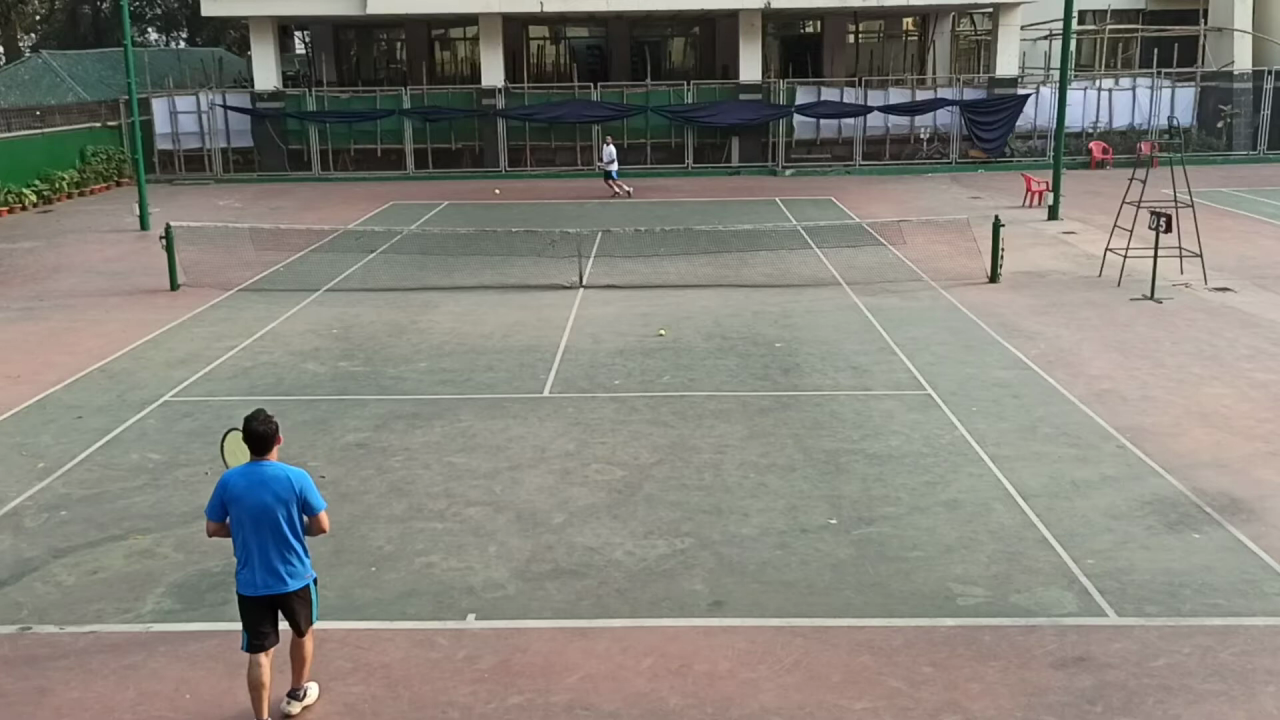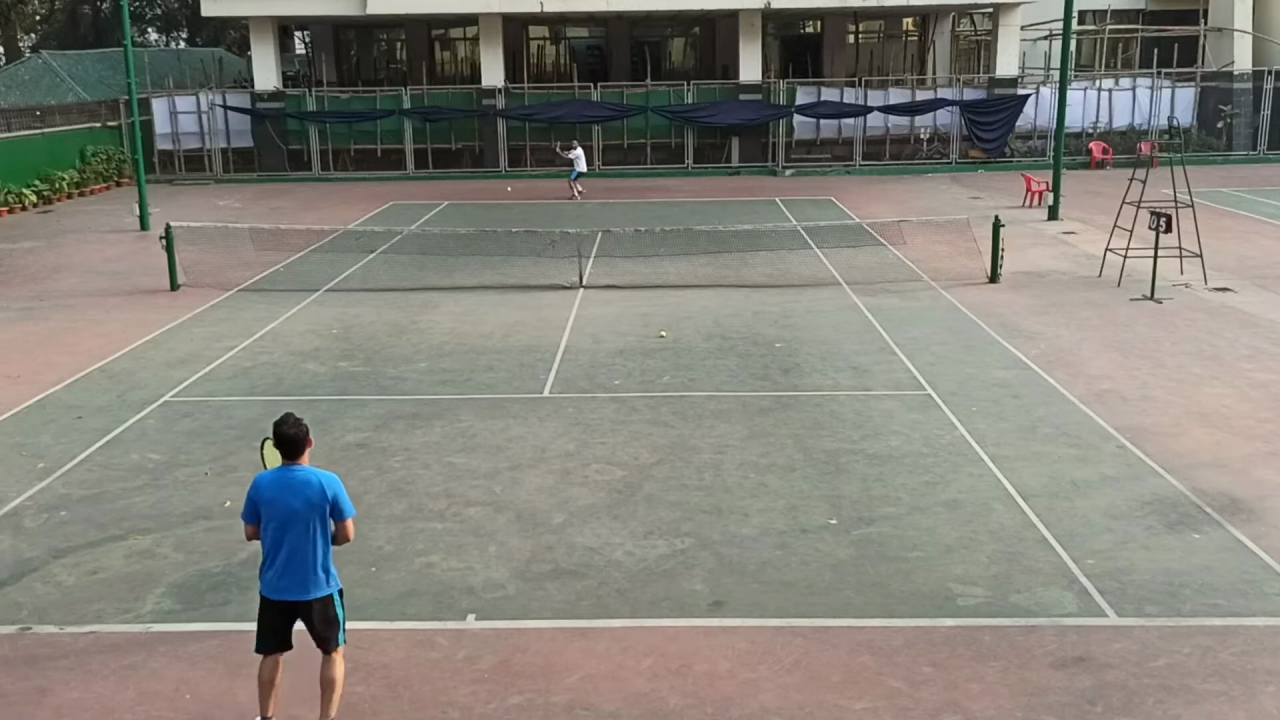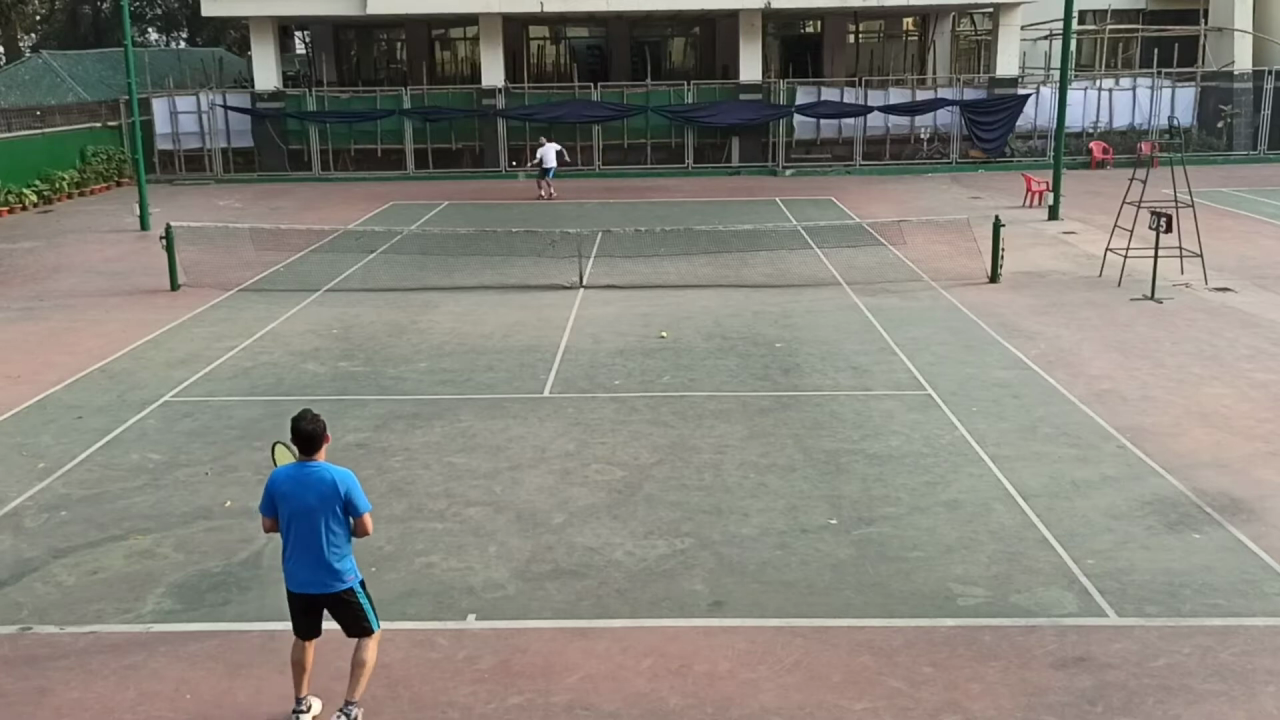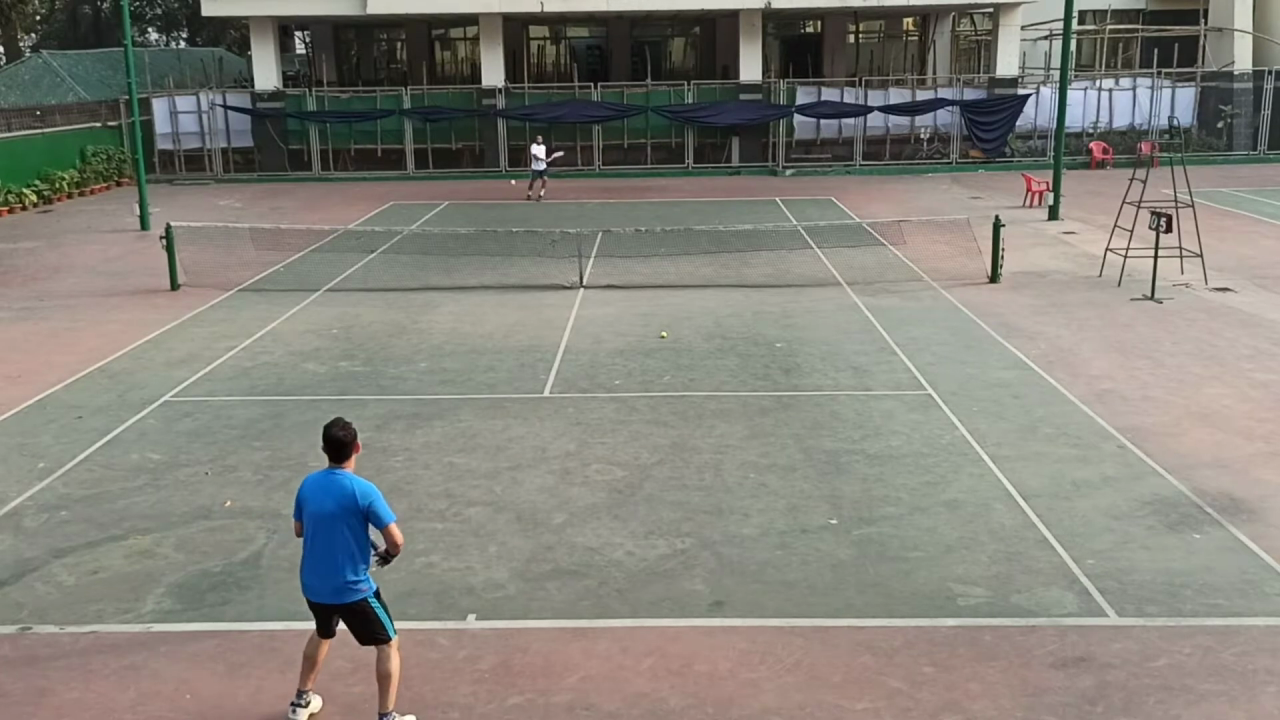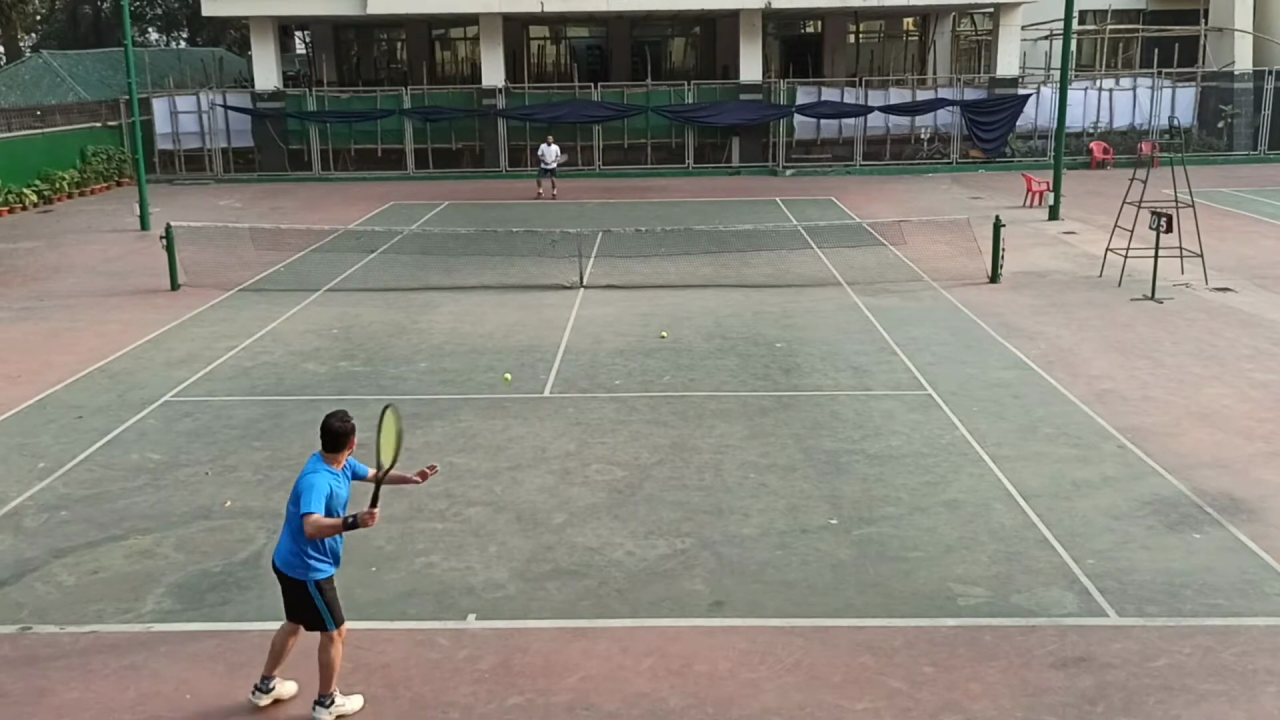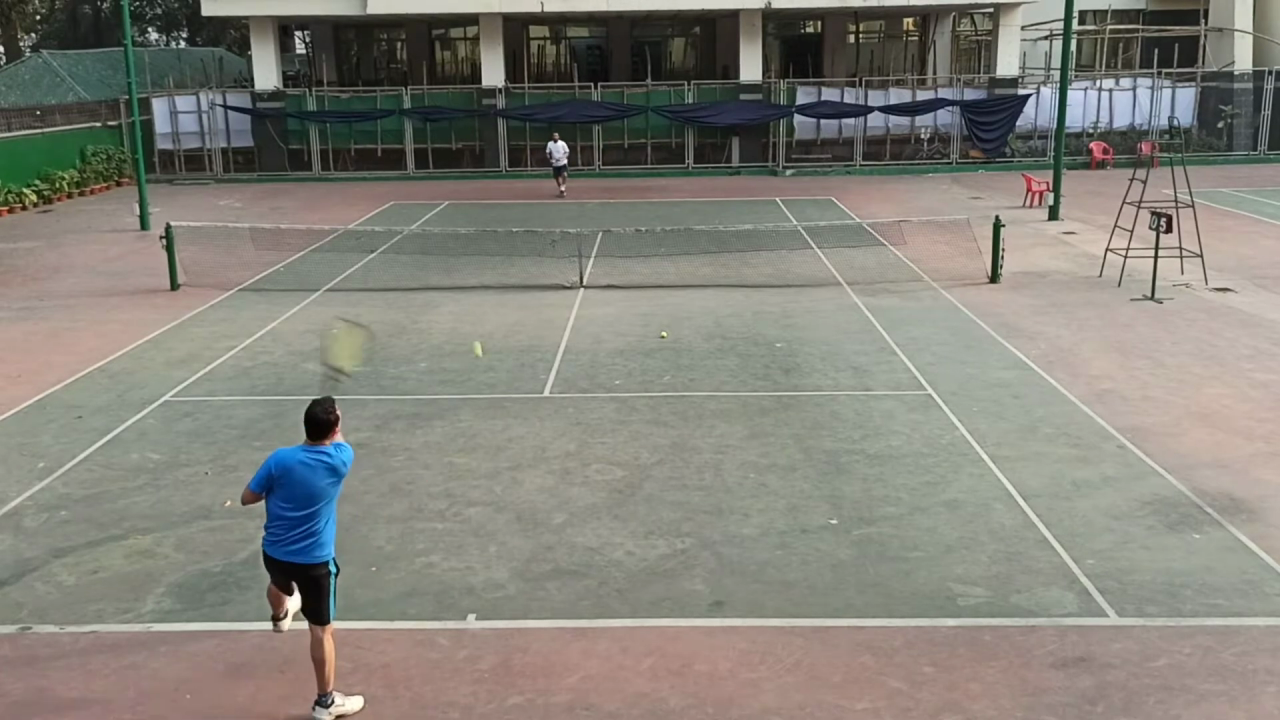
dt=0.5s
person 1, frame 1
left shoulder: (229, 481)
right shoulder: (296, 478)
left elbow: (213, 529)
right elbow: (322, 525)
left hip: (251, 584)
right hip: (295, 578)
left knee: (259, 653)
right knee: (303, 634)
right ankle: (297, 694)
person 1, frame 2
left shoulder: (261, 484)
right shoulder: (328, 483)
left elbow: (251, 533)
right elbow: (346, 535)
left hip: (274, 588)
right hip: (319, 587)
left knee: (272, 655)
right knee: (332, 654)
person 1, frame 3
left shoulder: (277, 479)
right shoulder: (342, 478)
left elbow: (268, 525)
right elbow: (365, 529)
left hip: (297, 580)
right hip: (339, 580)
left knee: (304, 639)
right knee: (369, 637)
person 1, frame 4
left shoulder: (309, 484)
right shoulder: (364, 491)
right elbow: (395, 540)
right wrist: (386, 555)
left hip: (313, 586)
right hip: (353, 588)
left knee: (322, 634)
right knee: (388, 645)
person 1, frame 5
left shoulder: (343, 465)
right shoulder: (316, 480)
left elbow: (374, 475)
right elbow: (312, 527)
left wrist: (412, 477)
right wrist: (353, 522)
left hip: (290, 563)
right hip: (307, 569)
left knee: (294, 625)
right knee: (334, 632)
left ankle: (265, 687)
person 1, frame 6
left shoulder: (279, 459)
right shoulder: (341, 458)
left elbow: (247, 499)
right elbow: (336, 440)
right wrist: (332, 422)
left hip: (275, 551)
right hip: (316, 558)
left knee: (279, 583)
right knee: (321, 629)
left ankle: (280, 616)
